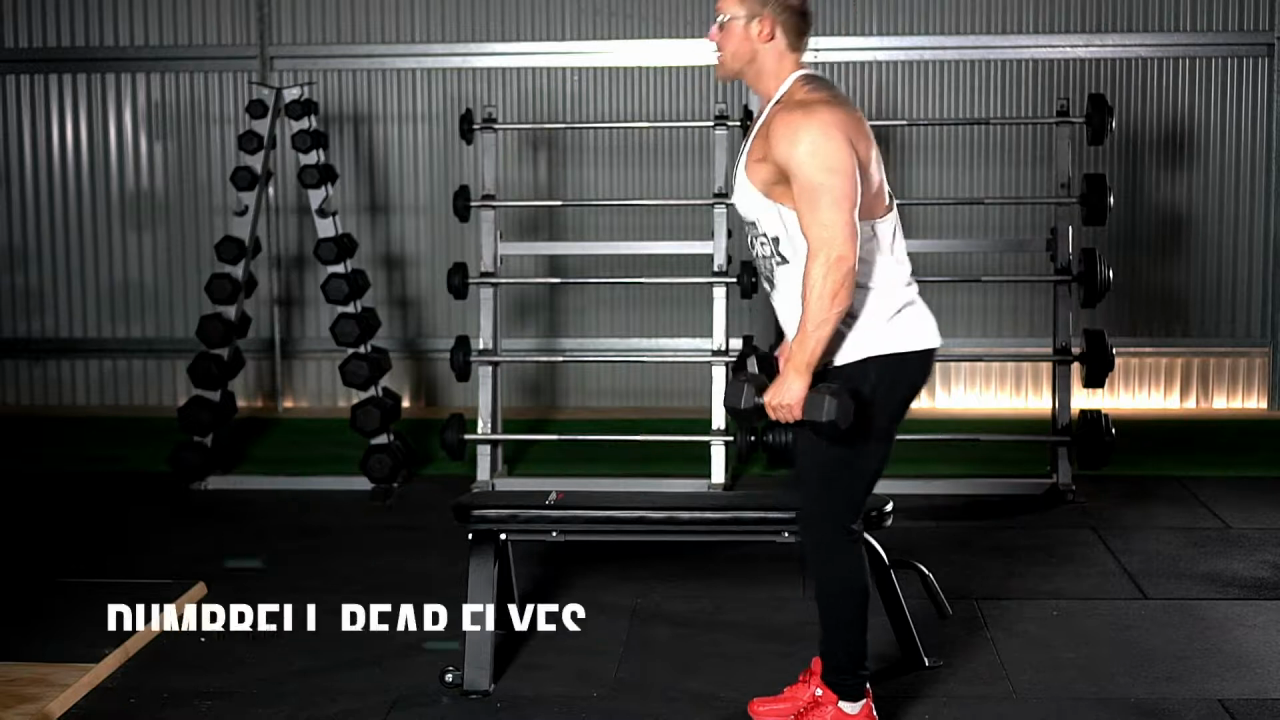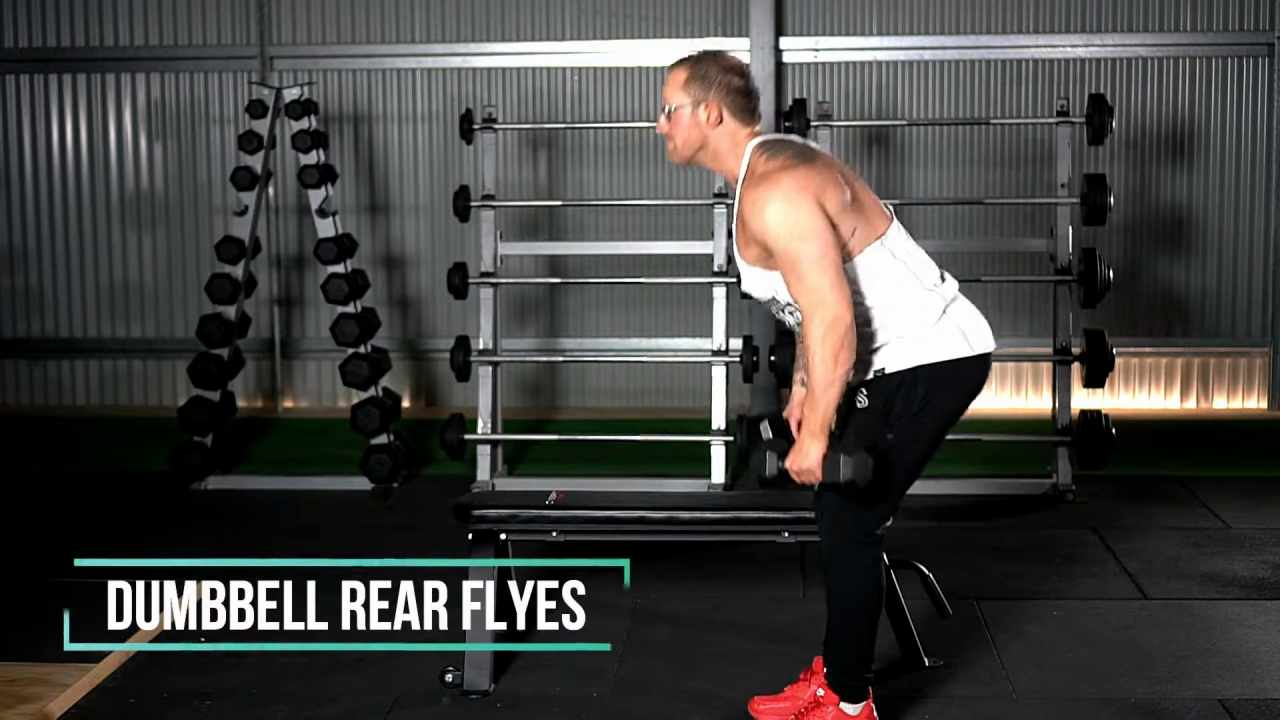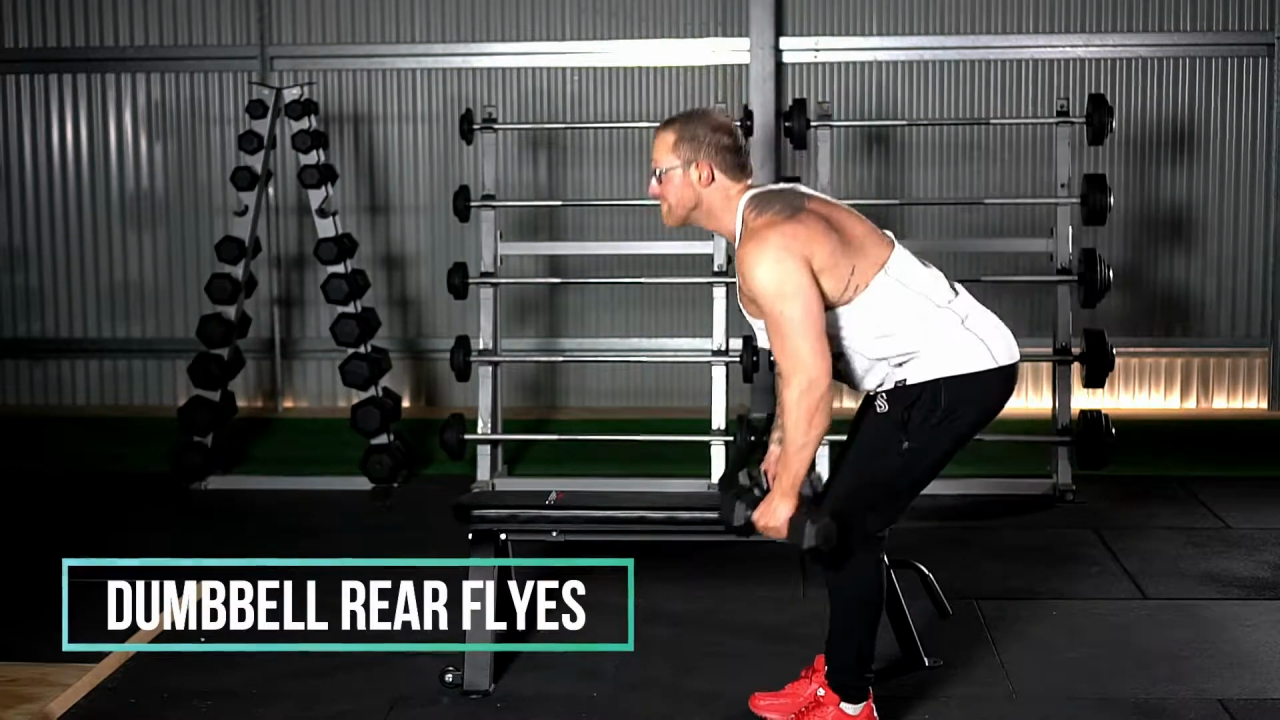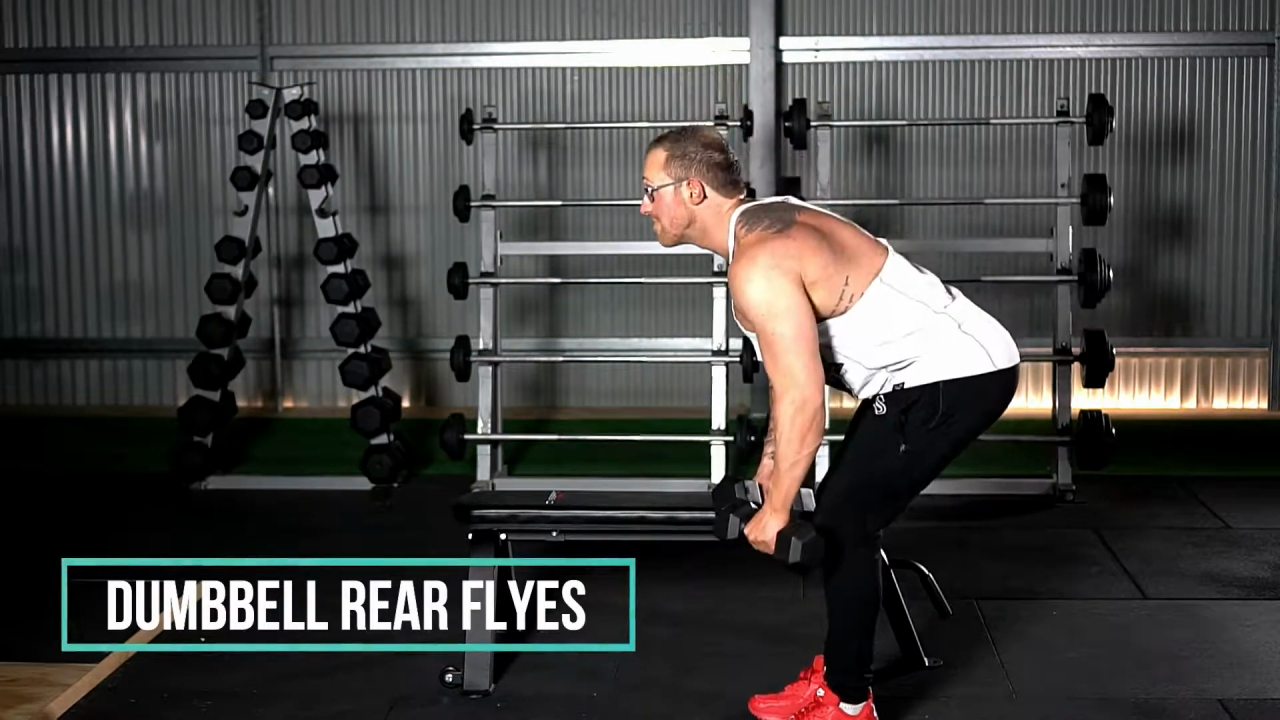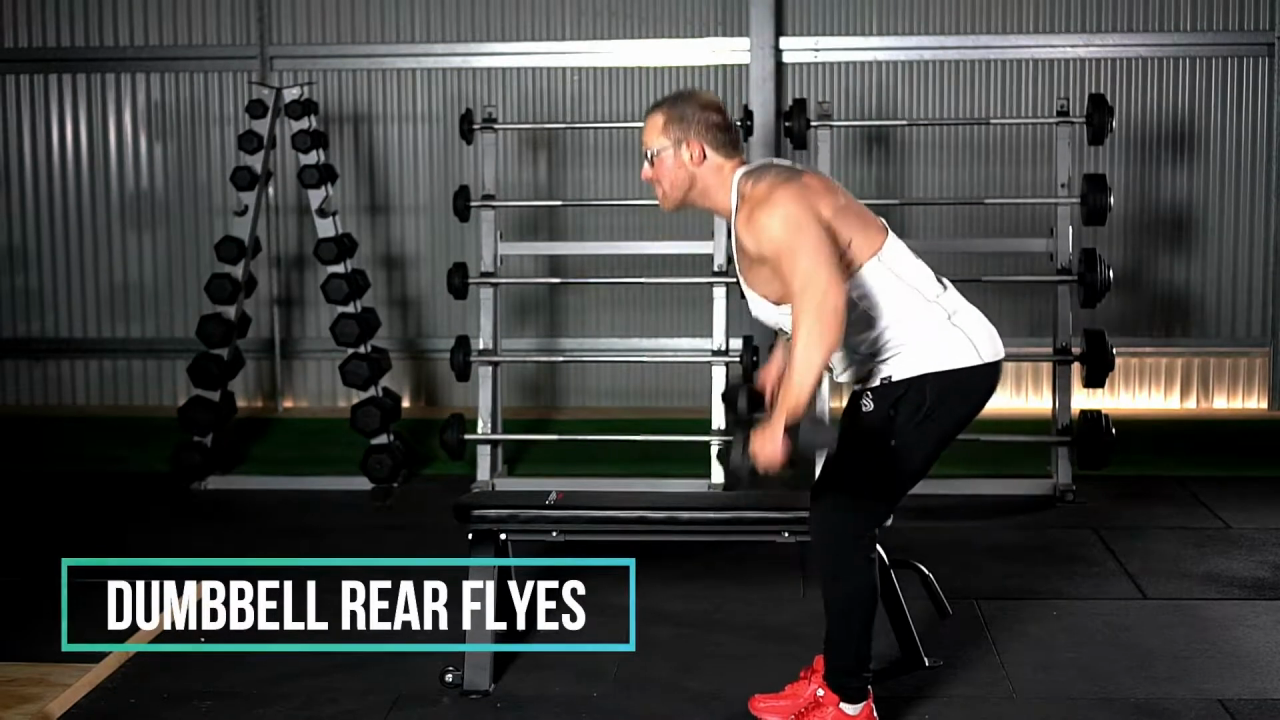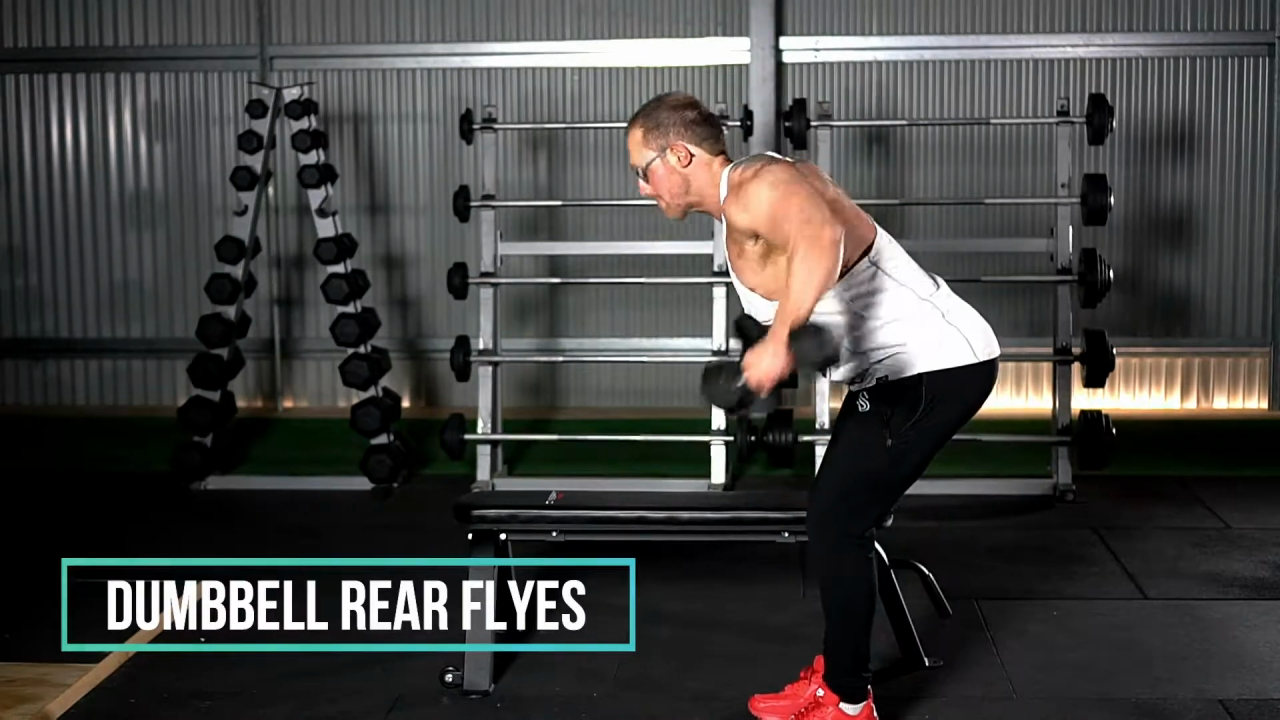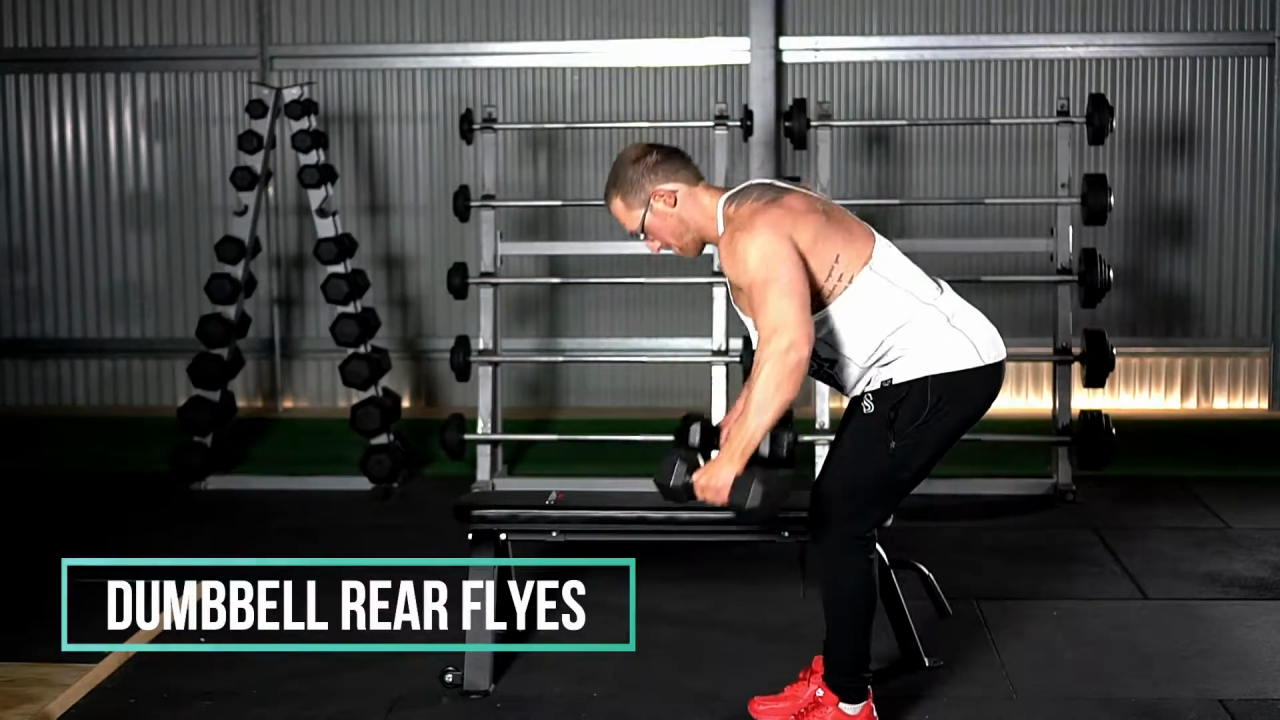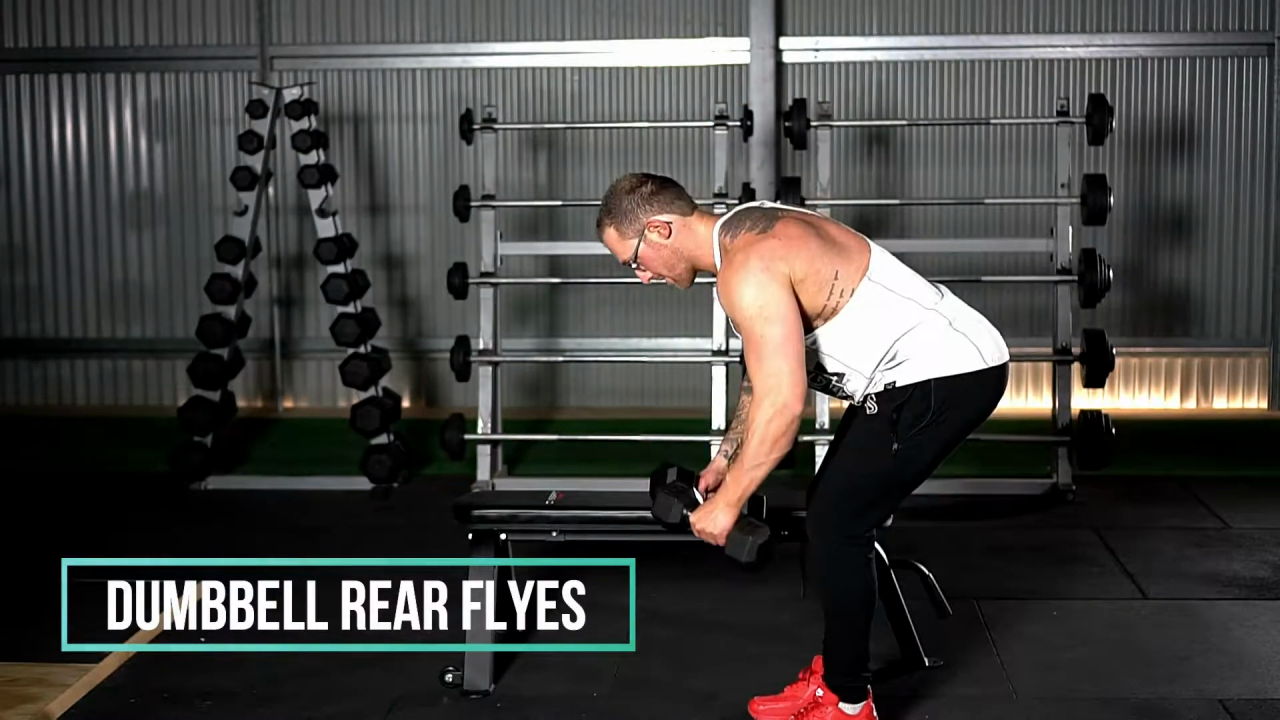
dt=0.5s
person 1, frame 1
left shoulder: (803, 119)
right shoulder: (792, 112)
left elbow: (836, 256)
left wrist: (797, 372)
right wrist: (797, 344)
left hip: (873, 354)
right hip: (864, 349)
left knee: (826, 523)
right knee: (825, 518)
person 1, frame 2
left shoulder: (773, 190)
right shoulder: (773, 169)
left elbow: (833, 318)
left wrist: (813, 436)
right wrist: (803, 389)
left hip: (928, 360)
right hip: (915, 353)
left knee: (848, 523)
right knee: (842, 515)
person 1, frame 3
left shoulder: (766, 247)
right shoulder: (771, 214)
left elbow: (810, 380)
right elbow: (802, 356)
left wrist: (785, 493)
right wrist: (779, 446)
left hip: (955, 372)
right hip: (943, 360)
left knee: (849, 521)
right knee: (847, 511)
person 1, frame 4
left shoulder: (758, 264)
right shoulder: (765, 227)
left elbow: (802, 397)
right elbow: (796, 371)
left wrist: (775, 509)
right wrist: (771, 462)
left hip: (955, 375)
right hip: (944, 364)
left knee: (843, 524)
right knee: (841, 512)
person 1, frame 5
left shoulder: (764, 204)
right shoulder: (760, 197)
left elbow: (827, 297)
left wrist: (781, 422)
right wrist: (779, 366)
left hip: (939, 367)
right hip: (921, 360)
left knee: (840, 522)
right knee: (838, 512)
person 1, frame 6
left shoulder: (751, 193)
right shoulder: (751, 189)
left elbow: (821, 232)
left wrist: (778, 342)
right wrist: (785, 329)
left hip: (934, 364)
right hip: (918, 358)
left knee: (837, 522)
right knee: (836, 516)
person 1, frame 7
left shoulder: (750, 233)
right shoulder: (754, 212)
left elbow: (789, 350)
right elbow: (785, 334)
left wrist: (730, 460)
right wrist: (744, 409)
left hip: (940, 370)
right hip: (932, 360)
left knee: (838, 523)
right knee: (836, 517)
person 1, frame 8
left shoulder: (748, 267)
right shoulder: (748, 237)
left elbow: (783, 403)
right elbow: (767, 372)
left wrist: (728, 503)
right wrist: (727, 455)
left hip: (944, 374)
right hip: (933, 366)
left knee: (836, 524)
right knee: (835, 517)
right ankle: (836, 676)
